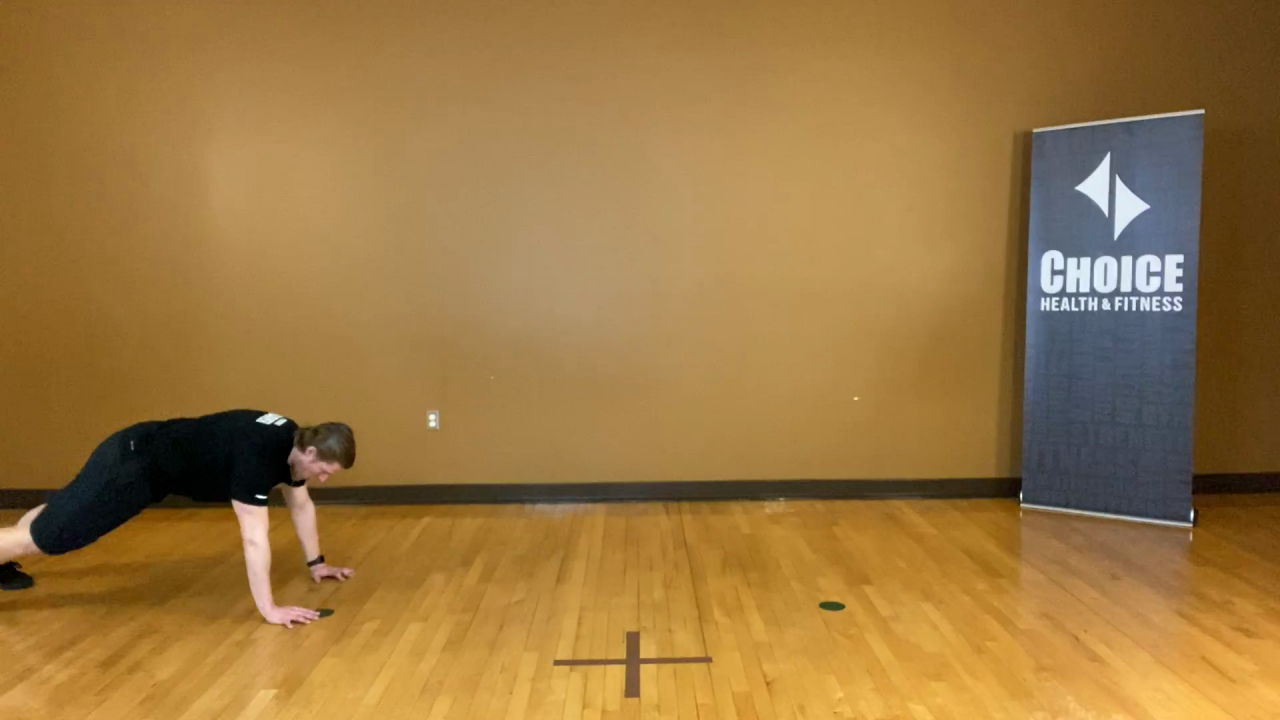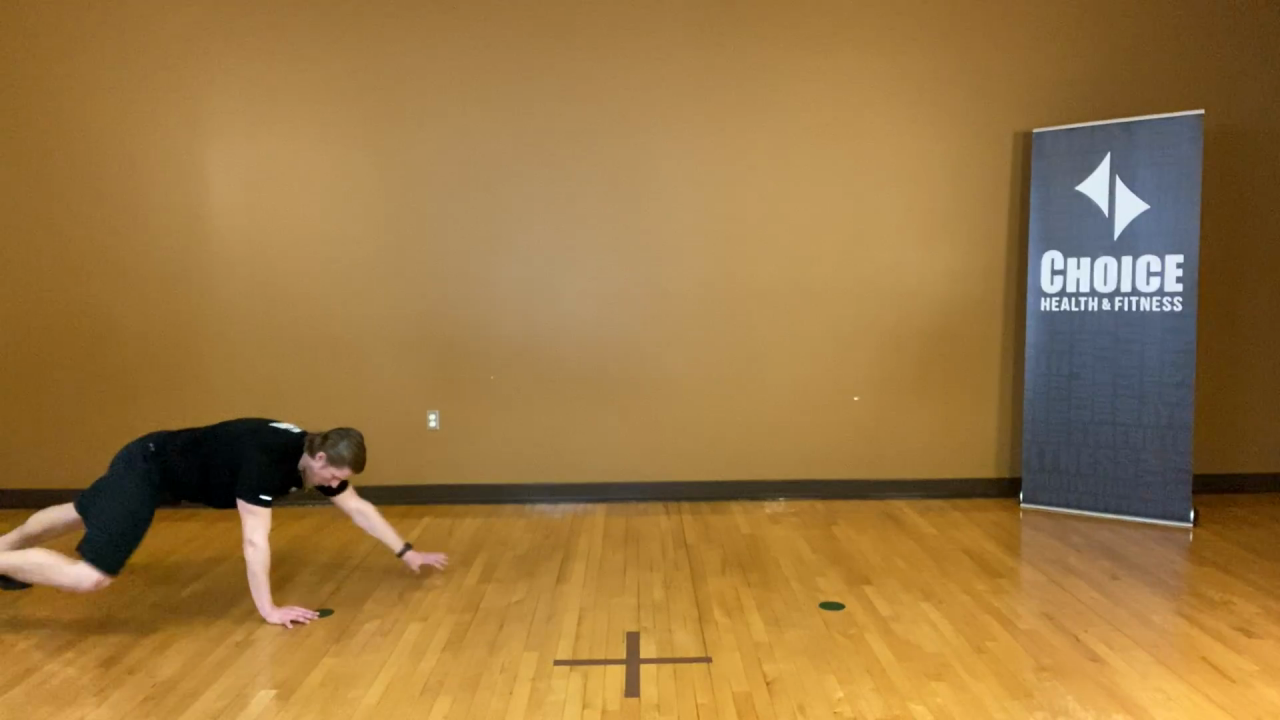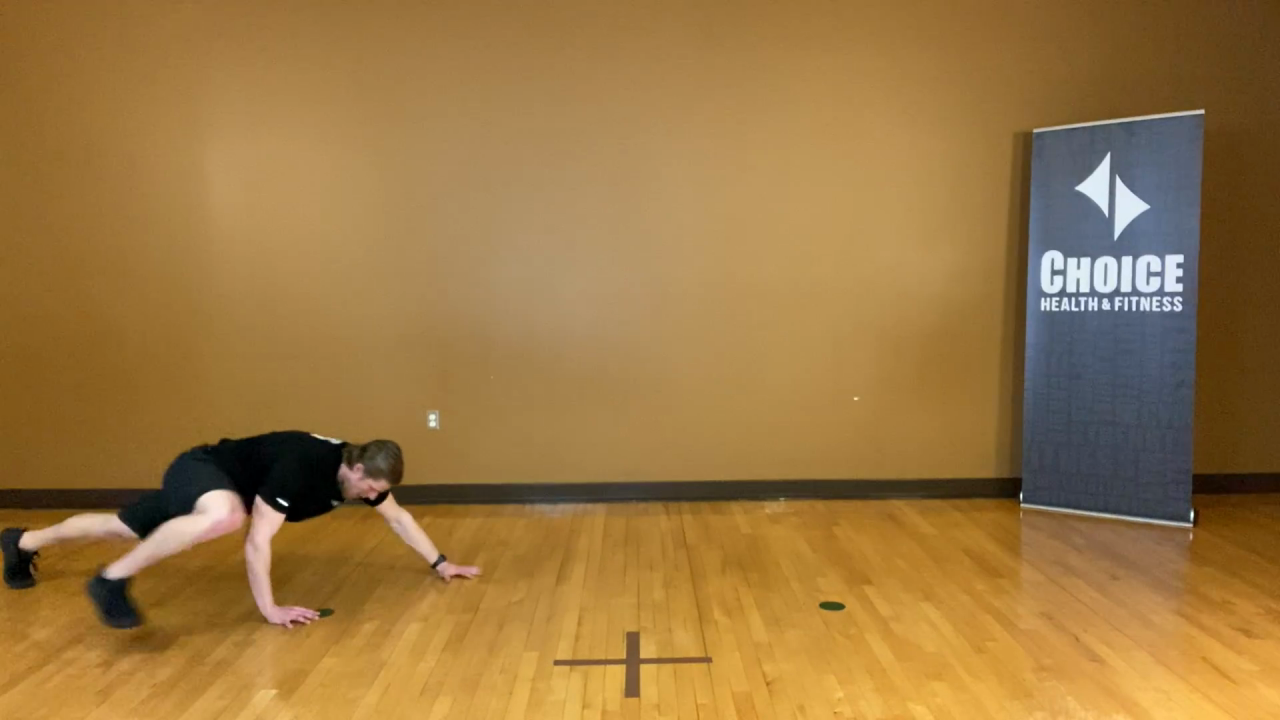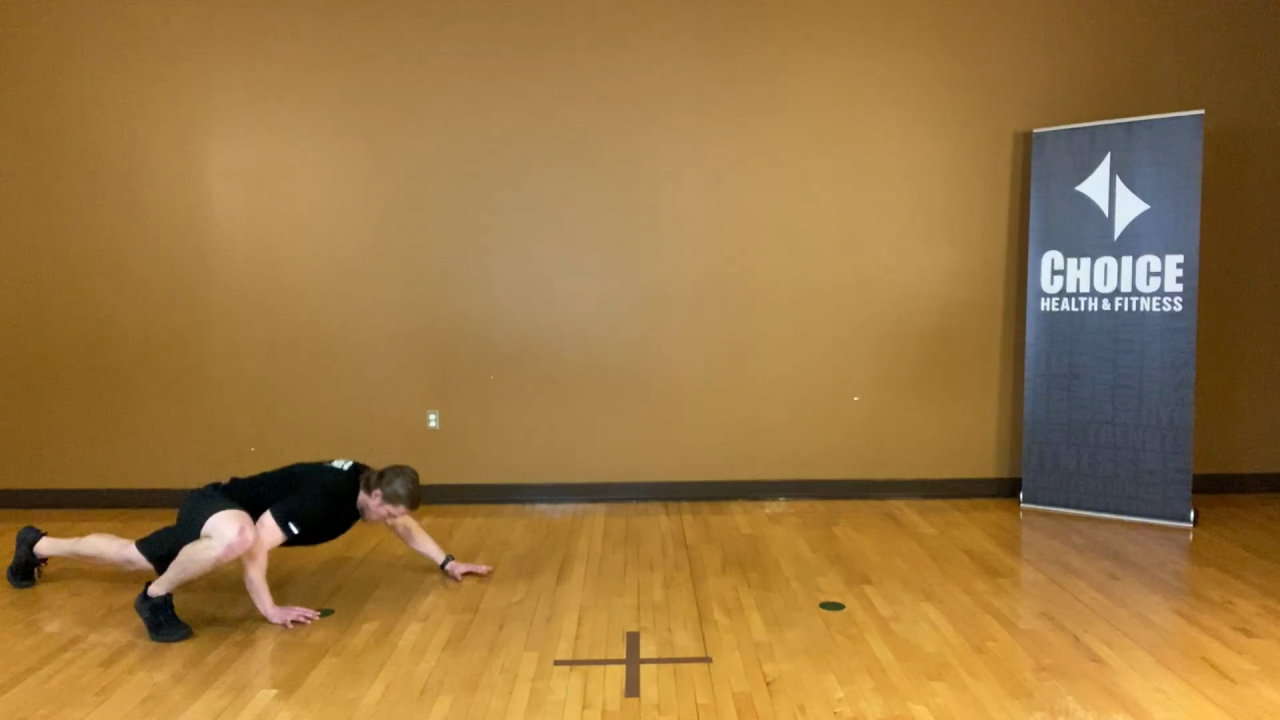
dt=0.3s
person 1, frame 1
left shoulder: (292, 442)
right shoulder: (258, 455)
left elbow: (301, 505)
right elbow: (254, 538)
left wrist: (315, 562)
right wrist: (269, 610)
left hip: (146, 457)
right hip: (131, 464)
left knee: (60, 516)
right knee: (39, 536)
person 1, frame 2
left shoulder: (316, 459)
right shoulder: (268, 459)
left elbow: (358, 507)
right elbow: (255, 539)
left wrist: (406, 552)
right wrist: (267, 608)
left hip: (159, 469)
right hip: (145, 465)
left knee: (81, 515)
right knee: (88, 578)
person 1, frame 3
left shoulder: (357, 474)
right shoulder: (301, 468)
left elbow: (398, 517)
right elbow: (258, 541)
left wrist: (440, 563)
right wrist: (270, 609)
left hip: (201, 481)
right hip: (198, 470)
left knee: (118, 528)
right knee: (225, 513)
right ankle: (113, 579)
person 1, frame 4
left shoulder: (365, 484)
right shoulder: (322, 497)
left elbow: (406, 524)
right elbow: (252, 545)
left wrist: (446, 562)
right wrist: (270, 610)
left hip: (220, 517)
right hip: (210, 508)
left knee: (131, 556)
right knee: (237, 535)
left ankle: (36, 546)
right ankle: (156, 599)
